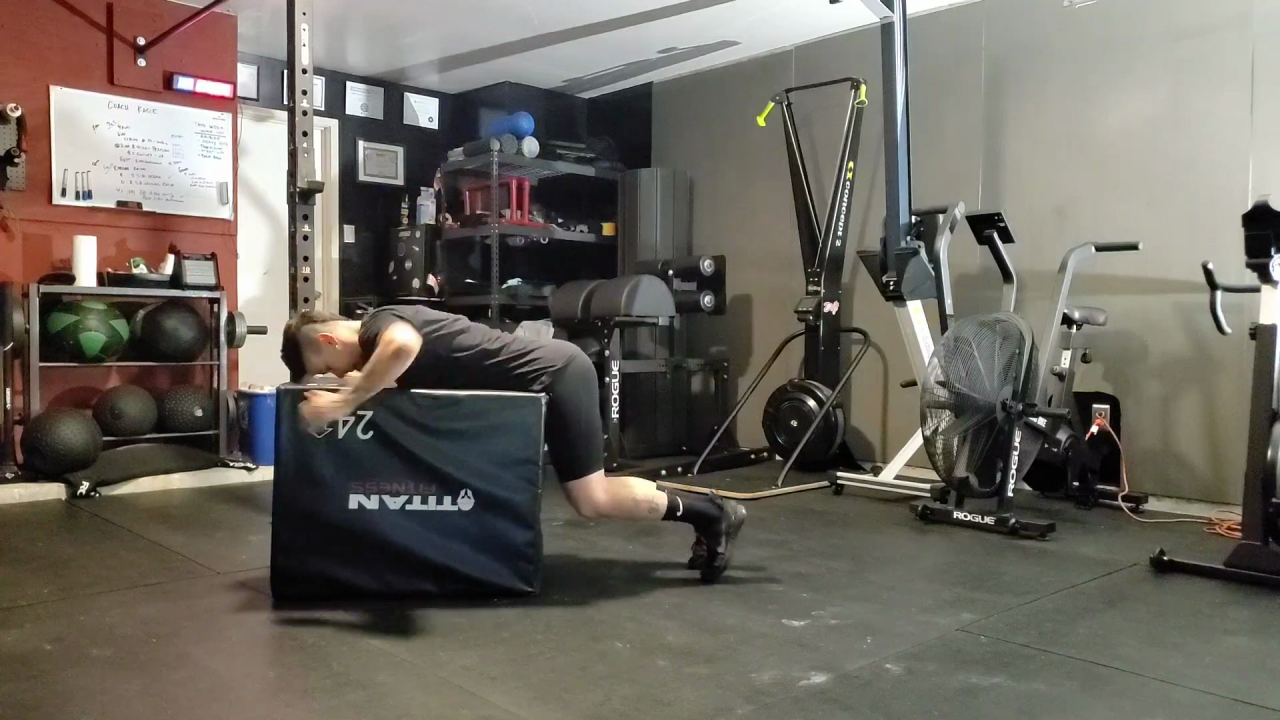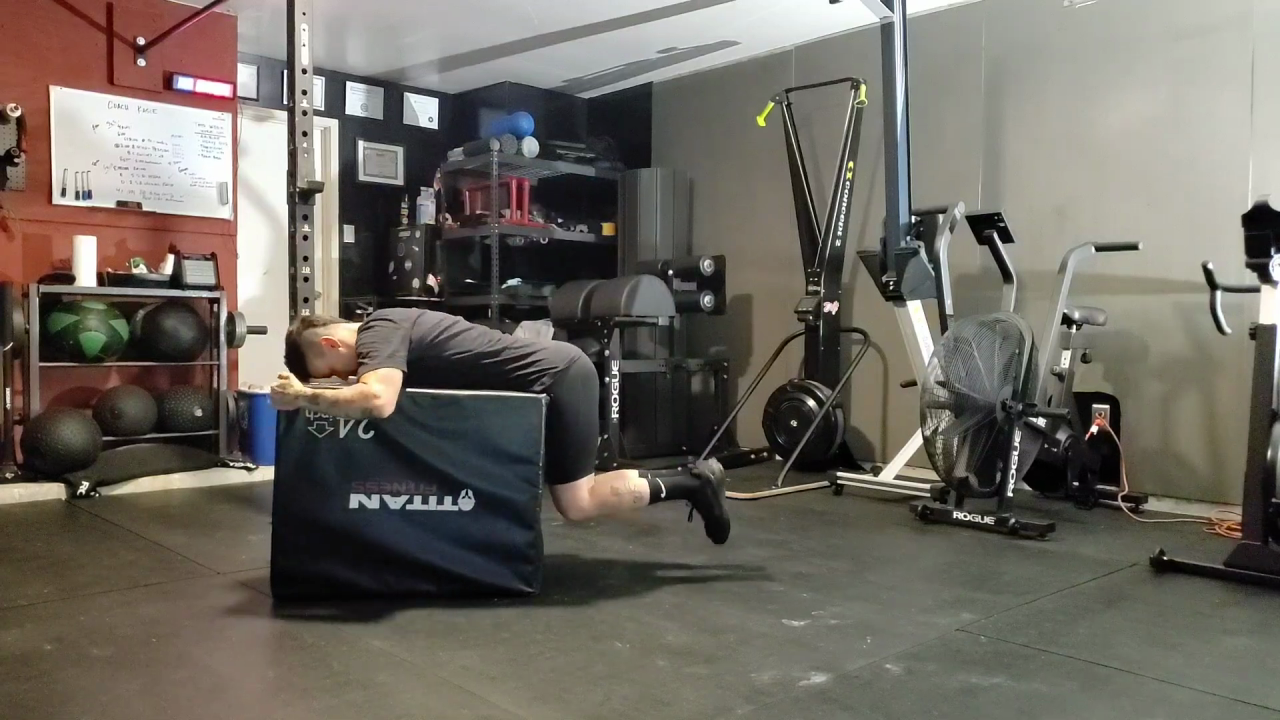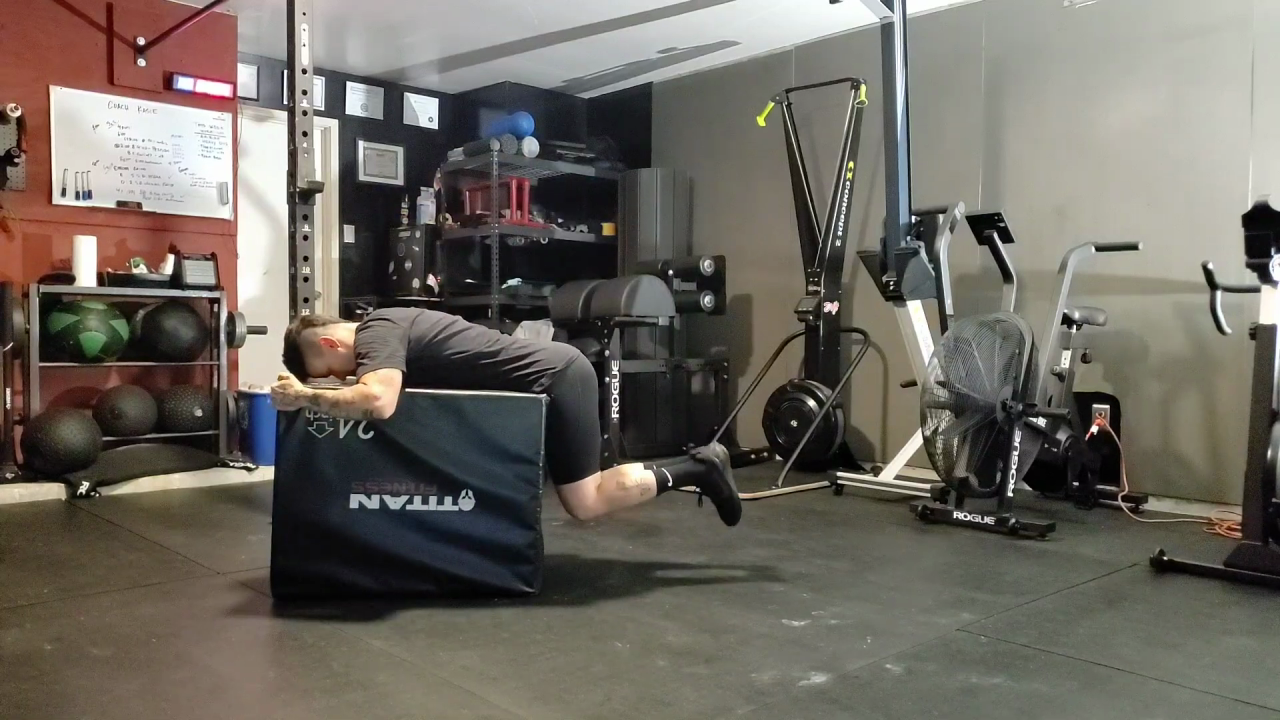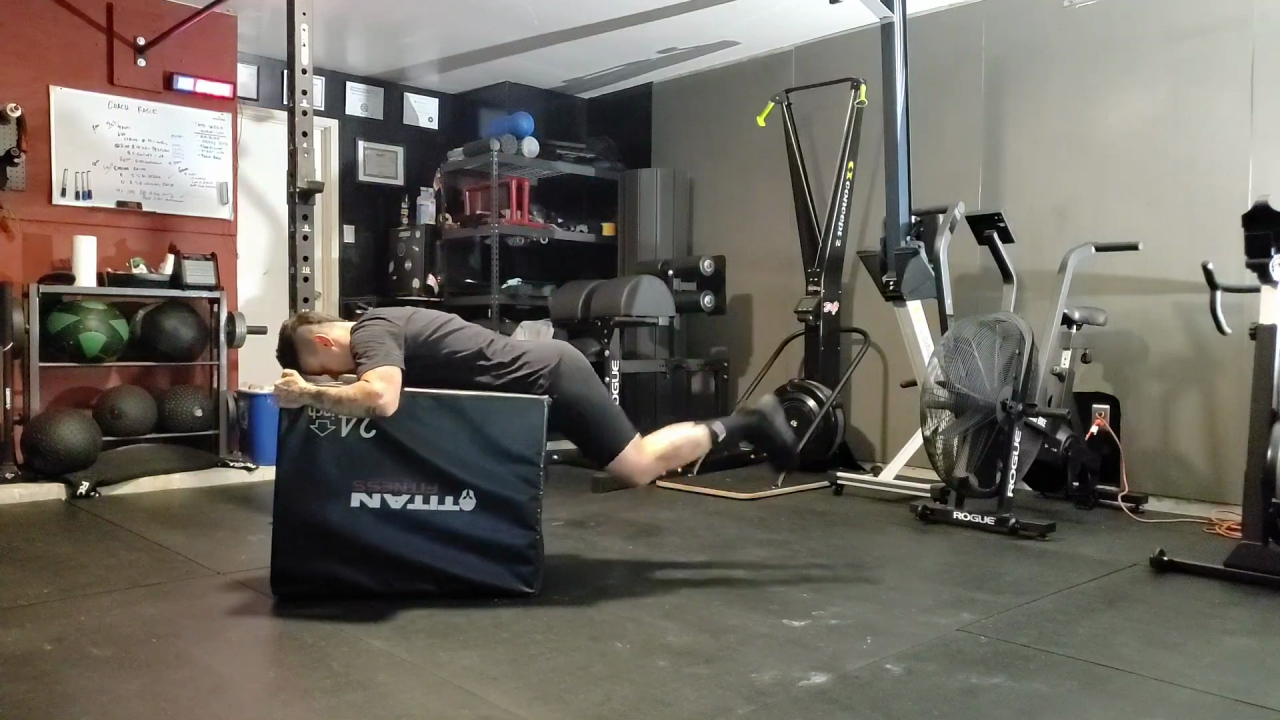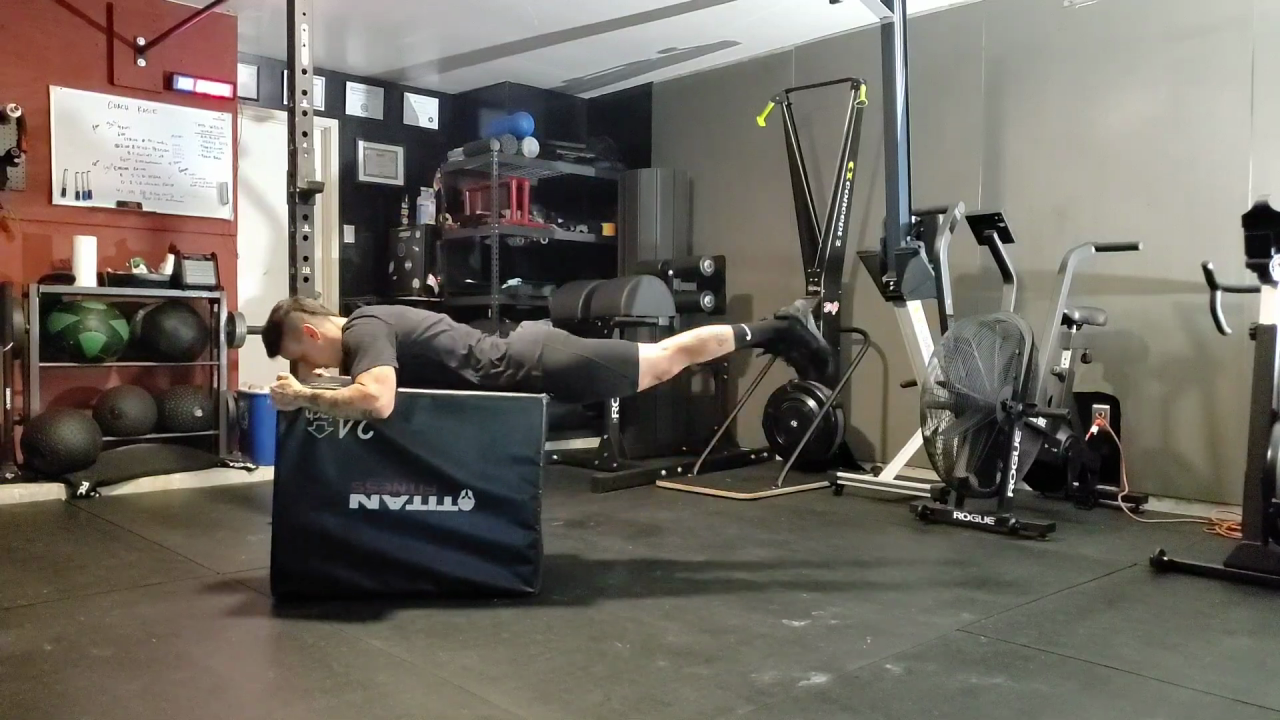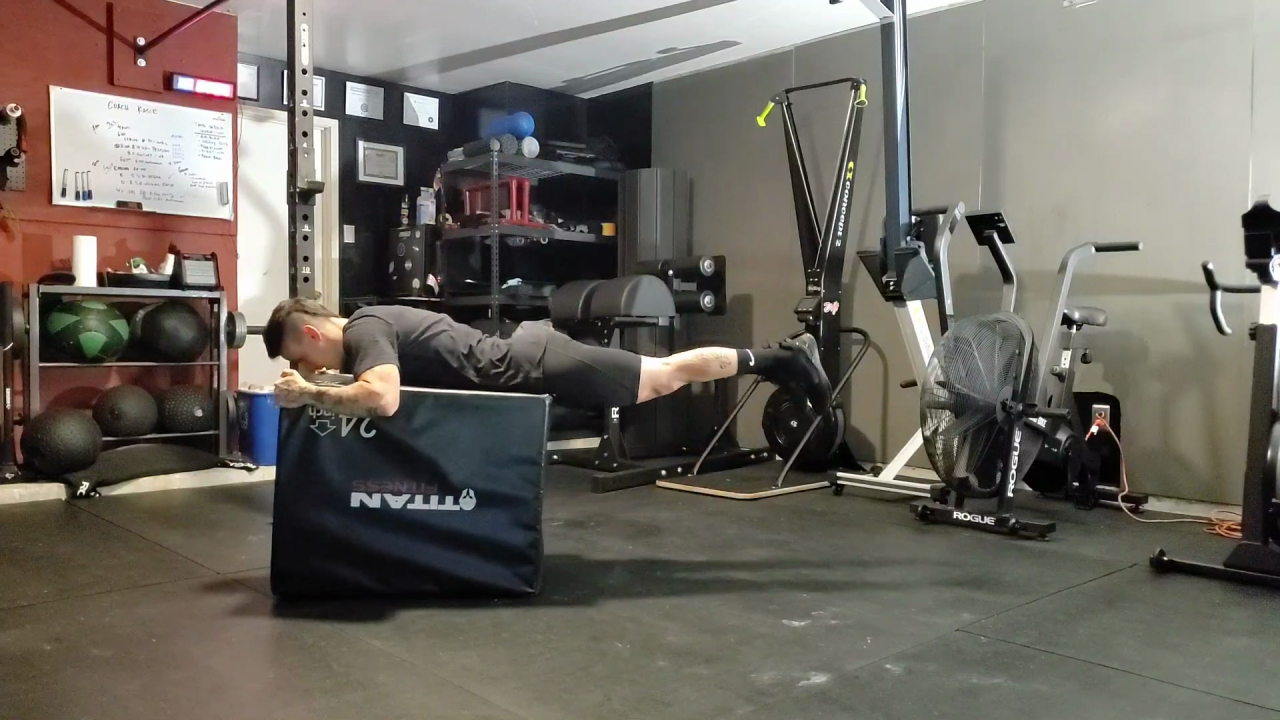
dt=0.5s
person 1, frame 1
left shoulder: (377, 324)
right shoulder: (383, 334)
left elbow: (406, 345)
left wrist: (344, 398)
right wrist: (356, 386)
left hip: (556, 377)
right hip: (555, 372)
left knee: (590, 499)
right knee: (592, 490)
left ankle: (713, 514)
right ankle: (706, 513)
person 1, frame 2
left shoulder: (379, 332)
right shoulder: (388, 327)
left elbow: (378, 401)
left wrist: (304, 397)
left hip: (557, 378)
right hip: (556, 371)
left knee: (576, 503)
right knee: (578, 491)
left ankle: (692, 483)
right ankle: (689, 481)
person 1, frame 3
left shoulder: (375, 332)
right shoulder: (387, 328)
left elbow: (379, 402)
right elbow: (385, 389)
left wrist: (304, 397)
right wrist: (317, 392)
left hip: (555, 379)
right hip: (553, 374)
left knee: (584, 503)
right knee: (584, 490)
left ankle: (696, 469)
right ankle: (694, 467)
person 1, frame 4
left shoulder: (370, 333)
right shoulder: (382, 326)
left elbow: (382, 399)
right elbow: (384, 390)
left wrist: (308, 393)
right wrist: (323, 392)
left hip: (546, 377)
right hip: (543, 367)
left knee: (638, 466)
right knee: (633, 459)
left ankle: (744, 425)
right ankle: (742, 425)
person 1, frame 5
left shoulder: (362, 331)
right shoulder: (370, 327)
left elbow: (377, 402)
right elbow: (375, 387)
left wrist: (303, 398)
right wrist: (315, 387)
left hip: (537, 366)
right hip: (527, 360)
left knee: (666, 360)
right knee: (663, 360)
left ankle: (777, 330)
right ankle: (780, 330)
person 1, frame 6
left shoulder: (364, 330)
right shoulder: (370, 328)
left elbow: (383, 399)
right elbow: (383, 387)
left wrist: (307, 394)
right wrist: (317, 387)
left hip: (536, 368)
right hip: (526, 358)
left knee: (666, 377)
right knee: (664, 375)
left ankle: (778, 359)
right ankle: (779, 360)
